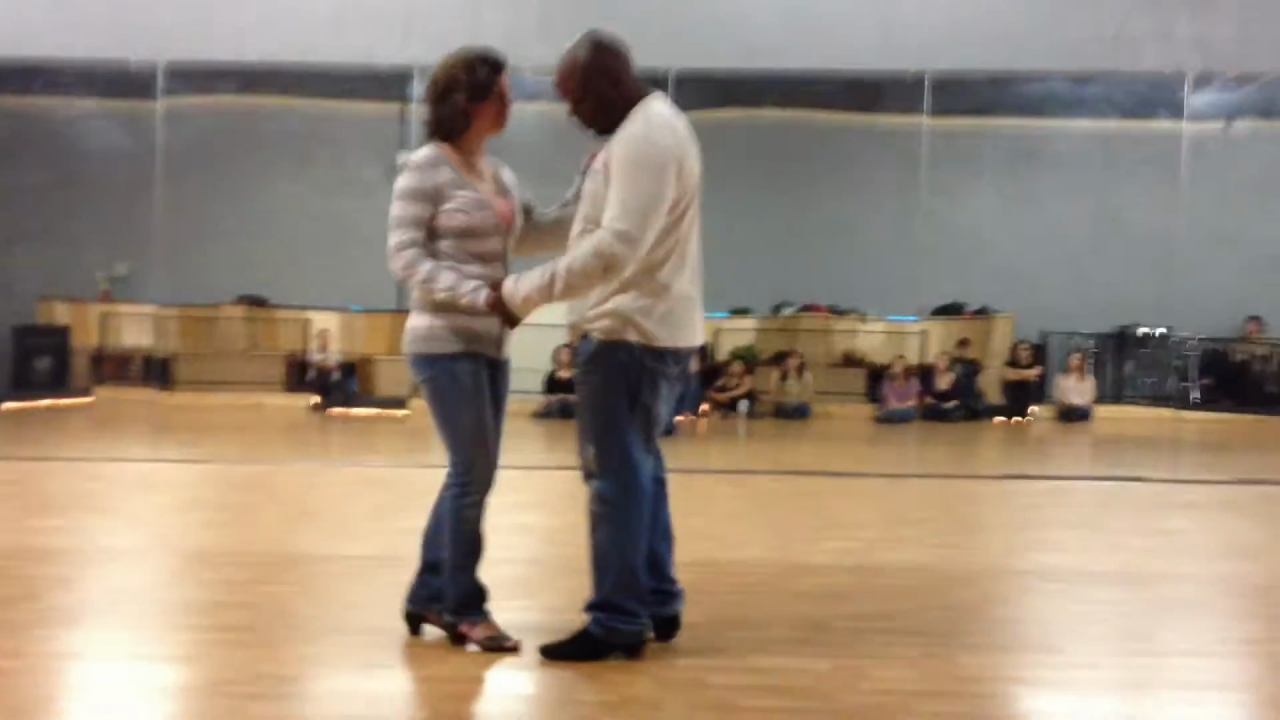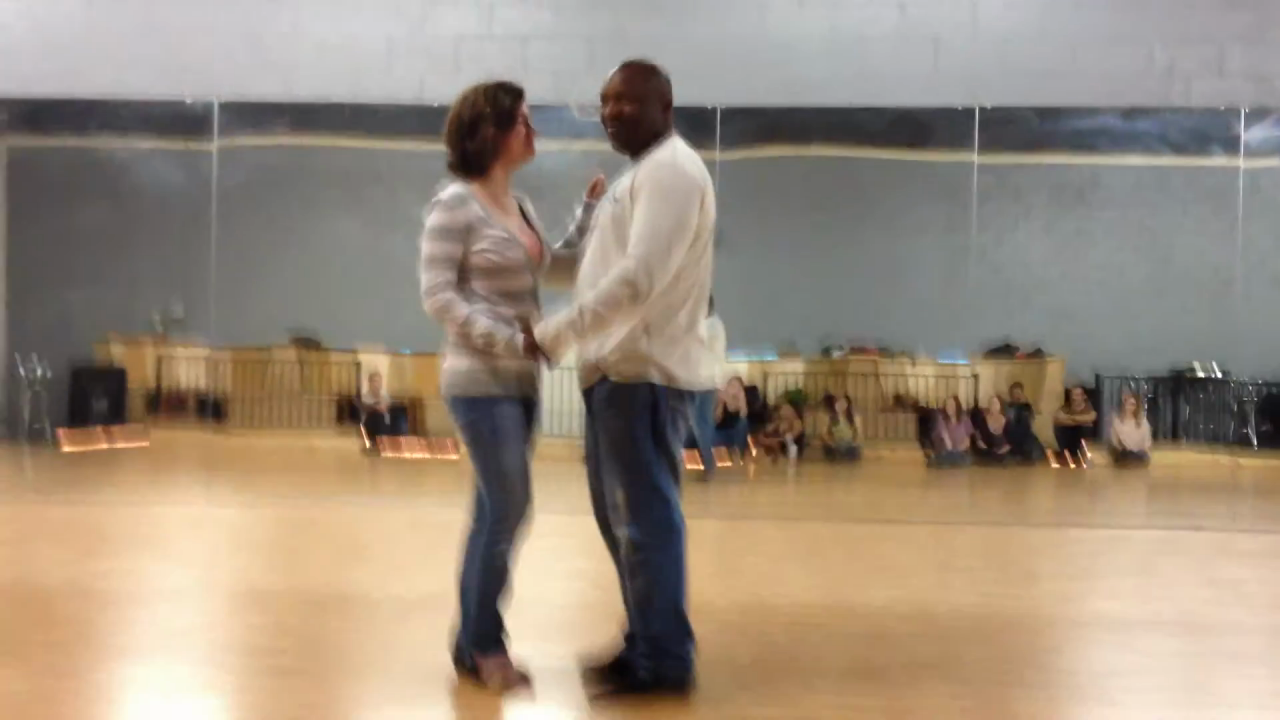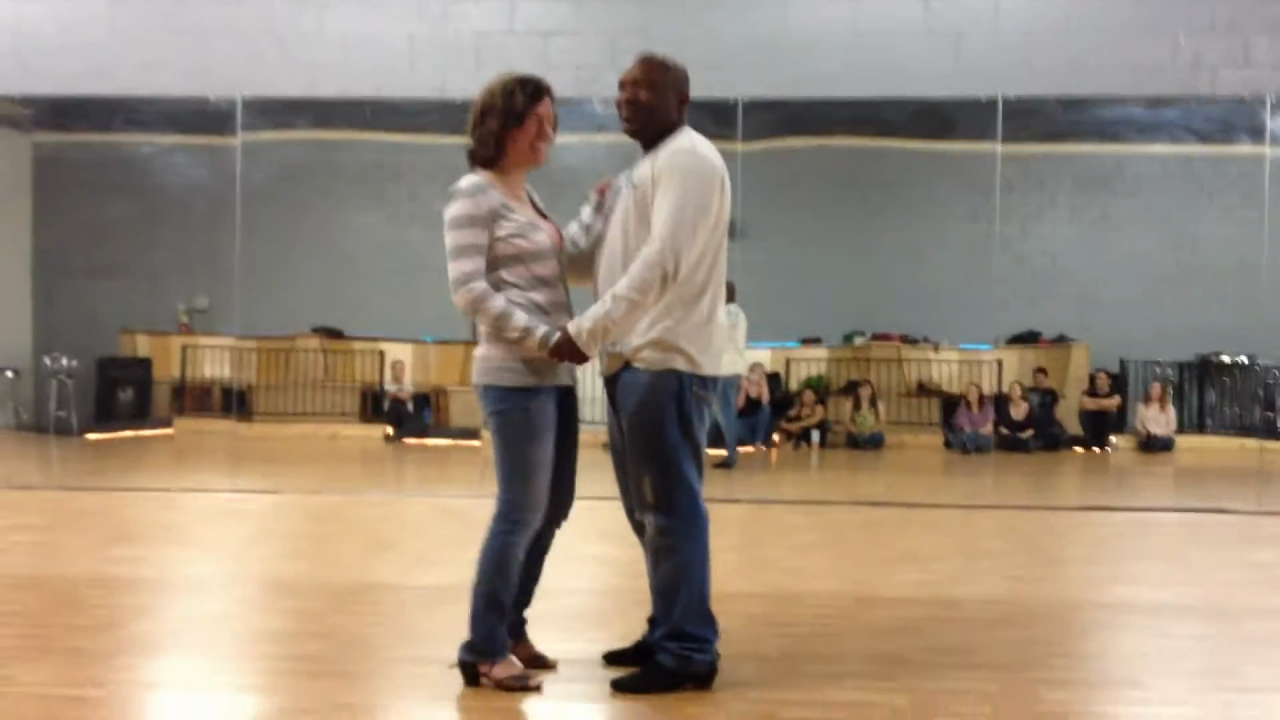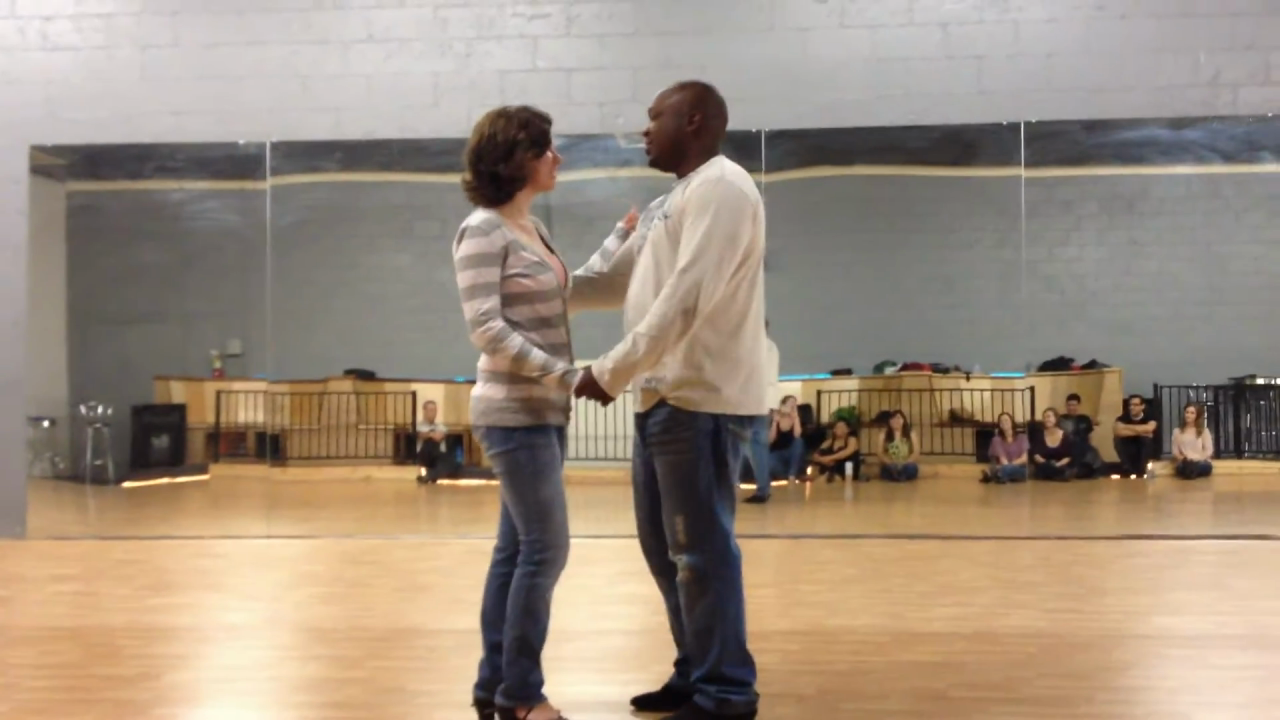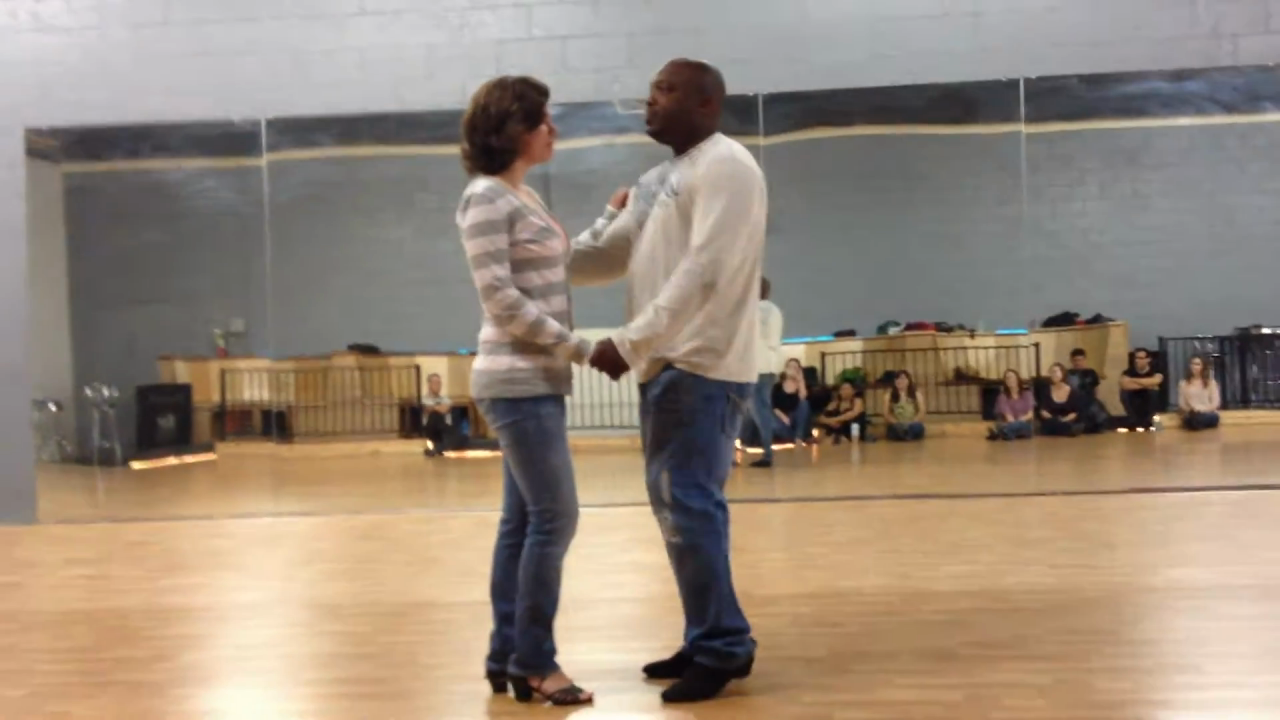
dt=1s
person 1, frame 1
left shoulder: (647, 138)
right shoulder: (641, 131)
left elbow: (616, 248)
left wrist: (522, 293)
right wrist: (529, 288)
left hip: (633, 332)
right hip: (638, 327)
left knee: (616, 474)
right knee: (638, 470)
left ankle: (618, 620)
right ankle: (656, 601)
person 1, frame 2
left shoulder: (671, 171)
right shoulder: (639, 175)
left elbow: (638, 279)
left wrist: (553, 332)
left hip: (644, 374)
right hip: (616, 370)
left knee: (645, 519)
right knee: (622, 518)
left ankle: (665, 660)
right ankle: (647, 643)
person 1, frame 3
left shoulder: (688, 159)
right shoulder: (646, 169)
left elbow: (664, 263)
right elbow: (618, 260)
left wrist: (586, 330)
left hip: (666, 363)
right hip: (635, 360)
left knee: (670, 508)
right knee: (649, 509)
left ankle: (688, 650)
right ankle: (667, 634)
person 1, frame 4
left shoulder: (721, 188)
right shoulder: (679, 199)
left elbow: (687, 300)
right elbow: (621, 278)
left wrist: (609, 372)
left hip: (702, 400)
right hip: (666, 397)
left knee: (701, 550)
right knee: (666, 544)
person 1, frame 5
left shoulder: (725, 165)
right shoulder: (659, 181)
left elbow: (703, 272)
right elbow: (610, 254)
left wrist: (629, 342)
left hip: (701, 367)
right hip: (665, 366)
left knee: (686, 505)
right knee: (682, 506)
left ankle: (722, 645)
right ankle: (709, 641)
person 2, frame 1
left shoulder: (498, 175)
right shoulder: (425, 168)
left elbow: (538, 235)
right elbow: (404, 255)
right wrist: (475, 294)
left hip: (488, 345)
right hip: (444, 343)
left knee: (471, 475)
right knee: (474, 473)
left ankle: (429, 596)
right ankle: (464, 607)
person 2, frame 2
left shoulder: (519, 205)
right shoulder: (455, 205)
left elbow: (550, 266)
right elbow: (438, 296)
left wrist: (589, 210)
right wrist: (512, 340)
left hip: (519, 383)
right hip: (480, 383)
left knee: (494, 513)
right knee: (506, 512)
left ankle: (474, 641)
right ankle: (482, 646)
person 2, frame 3
left shoulder: (527, 196)
right shoulder: (474, 193)
right elbow: (468, 288)
right wrist: (541, 337)
left hip: (552, 374)
right hip: (514, 374)
left knee: (551, 508)
right knee: (522, 511)
left ankle: (509, 627)
right ankle: (483, 649)
person 2, frame 4
left shoulder: (527, 228)
right shoulder: (483, 231)
left elbow: (570, 299)
right elbow: (487, 331)
left wrist: (621, 241)
right wrist: (565, 374)
left hip: (539, 413)
right hip: (514, 414)
left knee: (518, 550)
right knee: (547, 550)
person 2, frame 5
left shoulder: (525, 196)
right shoulder: (486, 197)
left elbow: (560, 272)
right elbow: (499, 298)
left wrist: (612, 218)
right wrist: (579, 347)
left hip: (537, 381)
right hip: (517, 382)
left knee: (523, 520)
right knee: (554, 518)
left ankle: (507, 654)
right ankle: (532, 661)
